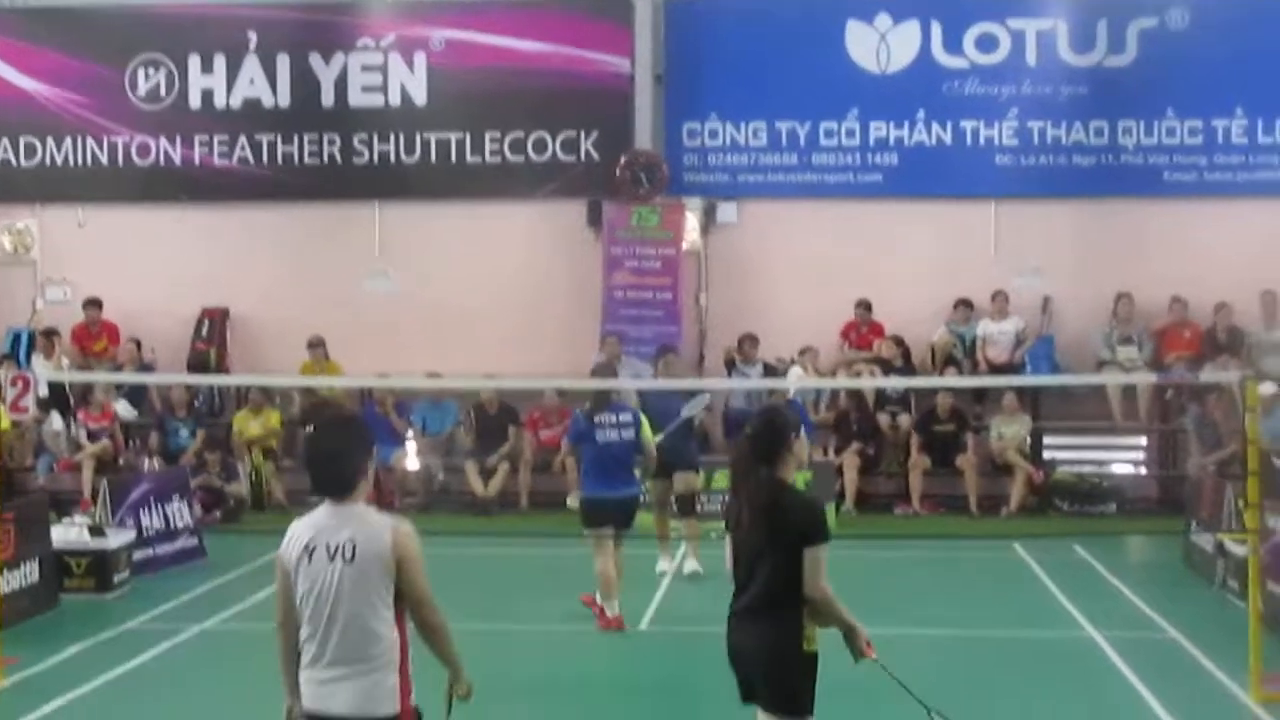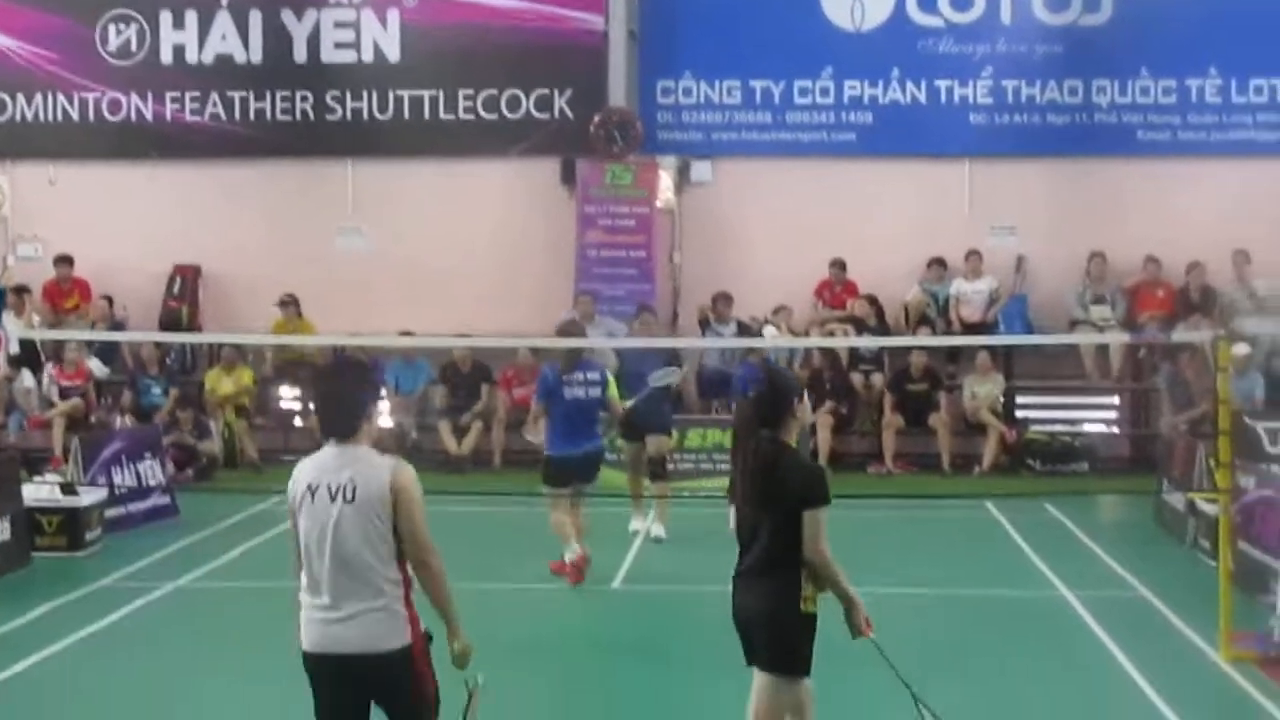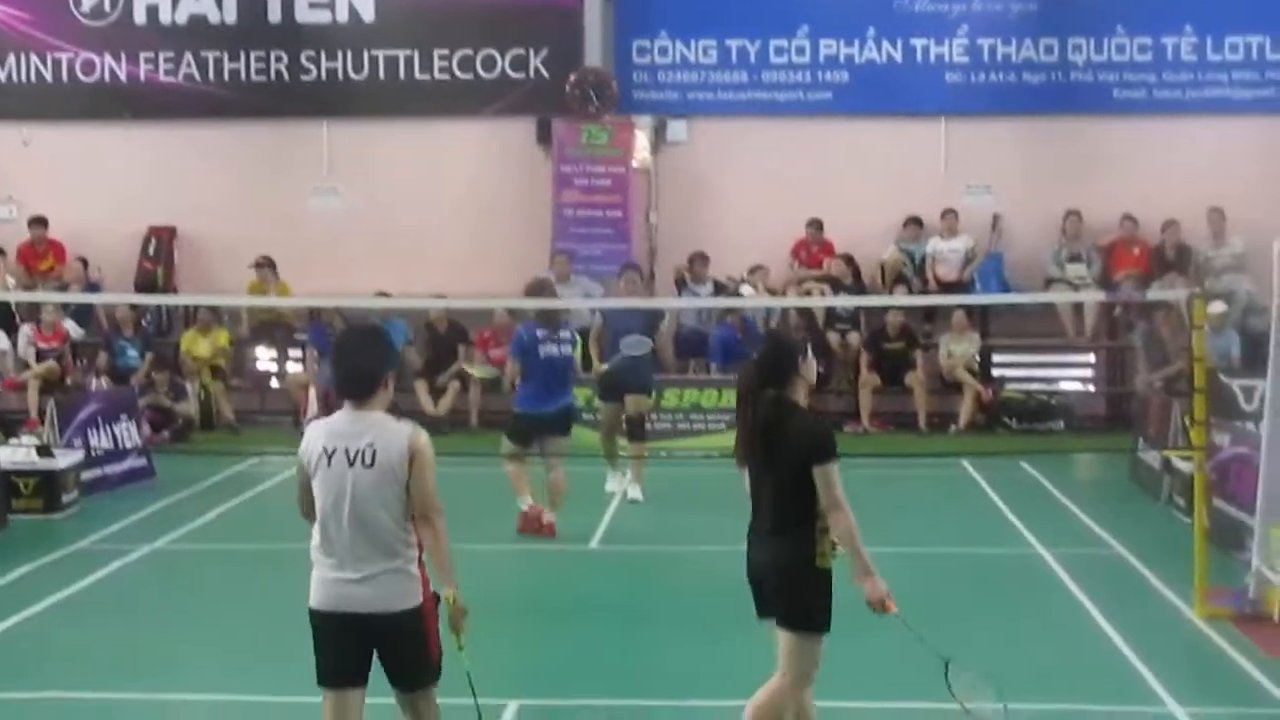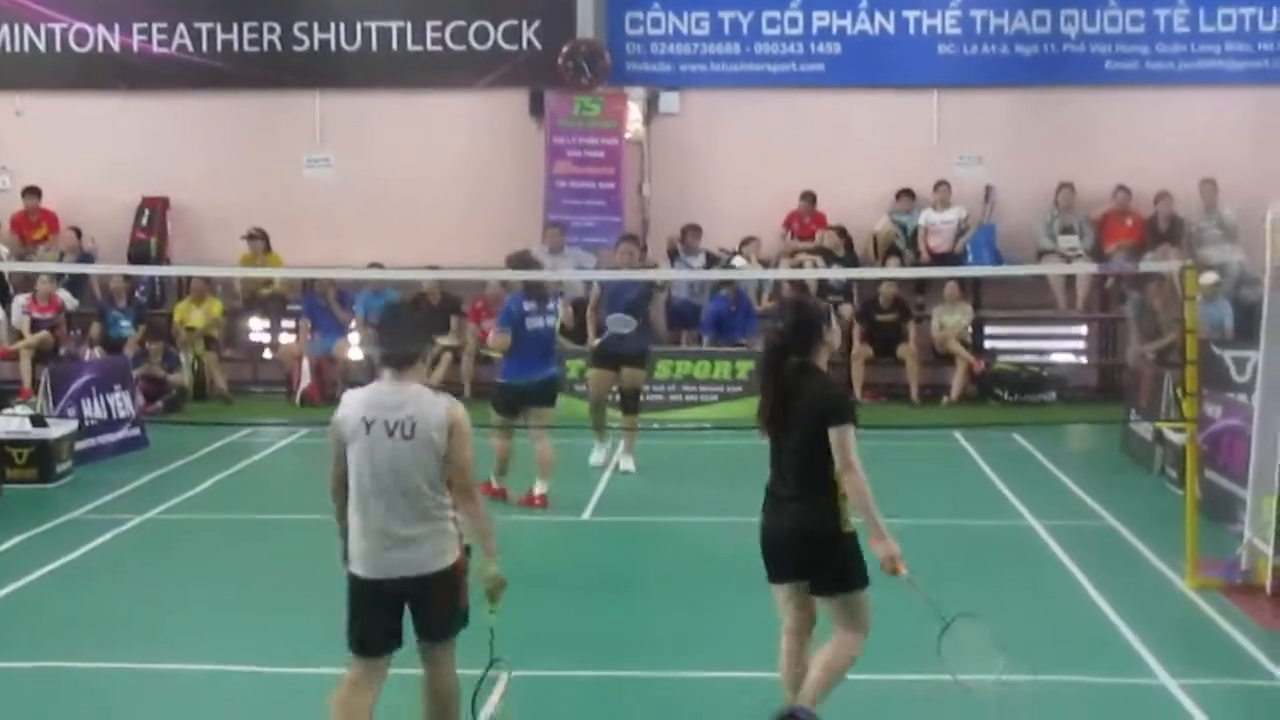
dt=0.2s
person 1, frame 1
left shoulder: (295, 537)
right shoulder: (394, 535)
left elbow: (286, 628)
right elbow: (428, 619)
left wrist: (291, 694)
right wrist: (457, 671)
person 1, frame 2
left shoulder: (302, 474)
right shoulder: (394, 473)
right elbow: (423, 558)
right wrist: (455, 629)
left hip: (321, 636)
right hip: (387, 636)
person 1, frame 3
left shoulder: (312, 437)
right shoulder: (409, 439)
right elbow: (429, 518)
right wrist: (449, 586)
left hip: (331, 597)
right hip: (400, 595)
person 1, frame 4
left shoulder: (349, 407)
right shoulder: (446, 411)
left elbow: (339, 490)
right elbow: (466, 492)
left wrist: (347, 539)
right wrist: (490, 560)
left hip: (369, 561)
right hip: (434, 558)
left knee: (362, 673)
right knee: (438, 661)
person 2, frame 1
left shoulder: (740, 499)
right shoulder: (806, 509)
right elbow: (814, 589)
right wrist: (850, 627)
left hip: (741, 634)
right hip: (784, 641)
person 2, frame 2
left shoulder: (746, 460)
right shoulder: (806, 473)
right elbow: (815, 552)
right wrist: (850, 600)
left hip: (746, 595)
right hip: (784, 601)
person 2, frame 3
left shoulder: (756, 420)
right shoulder: (812, 429)
right elbow: (834, 505)
right wrist: (868, 573)
left hip: (762, 554)
right hip: (799, 558)
left knee: (800, 666)
right knee: (794, 674)
person 2, frame 4
left shoulder: (779, 385)
right shoulder: (832, 394)
right elbow: (847, 469)
right wrist: (880, 535)
left hip: (777, 520)
right hip: (820, 523)
left knee: (794, 630)
right knee: (853, 629)
person 3, frame 1
left shoulder: (582, 416)
right shoulder: (633, 414)
left elbow: (567, 450)
right elbow: (651, 454)
left hip: (596, 495)
right hip: (628, 493)
left knee: (603, 553)
right knee: (614, 548)
left ankle: (612, 614)
right ankle: (602, 600)
person 3, frame 2
left shoulder: (549, 373)
right shoulder: (599, 371)
left elbow: (536, 413)
right elbow: (617, 411)
left hip: (560, 452)
right hip: (591, 450)
left knee: (559, 509)
right knee: (577, 505)
left ankle: (577, 555)
right ankle: (569, 559)
person 3, frame 3
left shoulder: (524, 332)
right shoulder: (569, 331)
left elbow: (512, 373)
right elbow: (577, 370)
left wrist: (509, 375)
left hip: (529, 409)
right hip: (562, 408)
left knee: (513, 458)
right knee: (554, 465)
left ankle: (529, 507)
right ankle: (549, 520)
person 3, frame 4
left shoulder: (511, 304)
right shoulder: (552, 301)
left elbow: (502, 344)
left wrist: (491, 339)
left hip: (513, 381)
right hip: (546, 378)
left knee: (502, 432)
right knee: (540, 435)
left ankle: (497, 485)
right ankle: (540, 492)
person 4, frame 1
left shoulder: (689, 390)
right shoulder: (645, 393)
left elbow: (699, 420)
left wrist: (698, 417)
left hip: (685, 455)
right hip: (657, 456)
left knee: (687, 503)
right knee: (660, 505)
left ankle: (691, 558)
right ankle: (665, 555)
person 4, frame 2
left shoulder: (668, 352)
right shoulder: (623, 352)
left hip: (658, 417)
right hip: (631, 418)
left knee: (658, 465)
right knee: (634, 467)
left ankle: (659, 522)
right ankle: (638, 514)
person 4, frame 3
left shoulder: (652, 312)
right shoulder: (607, 309)
left elbow: (662, 347)
right elbow: (594, 339)
left wrist: (666, 333)
right wrist: (596, 363)
left hip: (639, 378)
right hip: (610, 378)
left knee: (636, 426)
right knee: (608, 429)
left ankle: (635, 482)
right ankle: (614, 471)
person 4, frame 4
left shoulder: (647, 281)
right shoulder: (605, 279)
left elbow: (658, 323)
right elbow: (592, 309)
left wrist: (660, 290)
right wrist: (591, 335)
left hip: (635, 349)
right hip: (605, 347)
left knee: (630, 399)
right knee: (596, 398)
left ankle: (627, 453)
right ankle: (601, 444)
